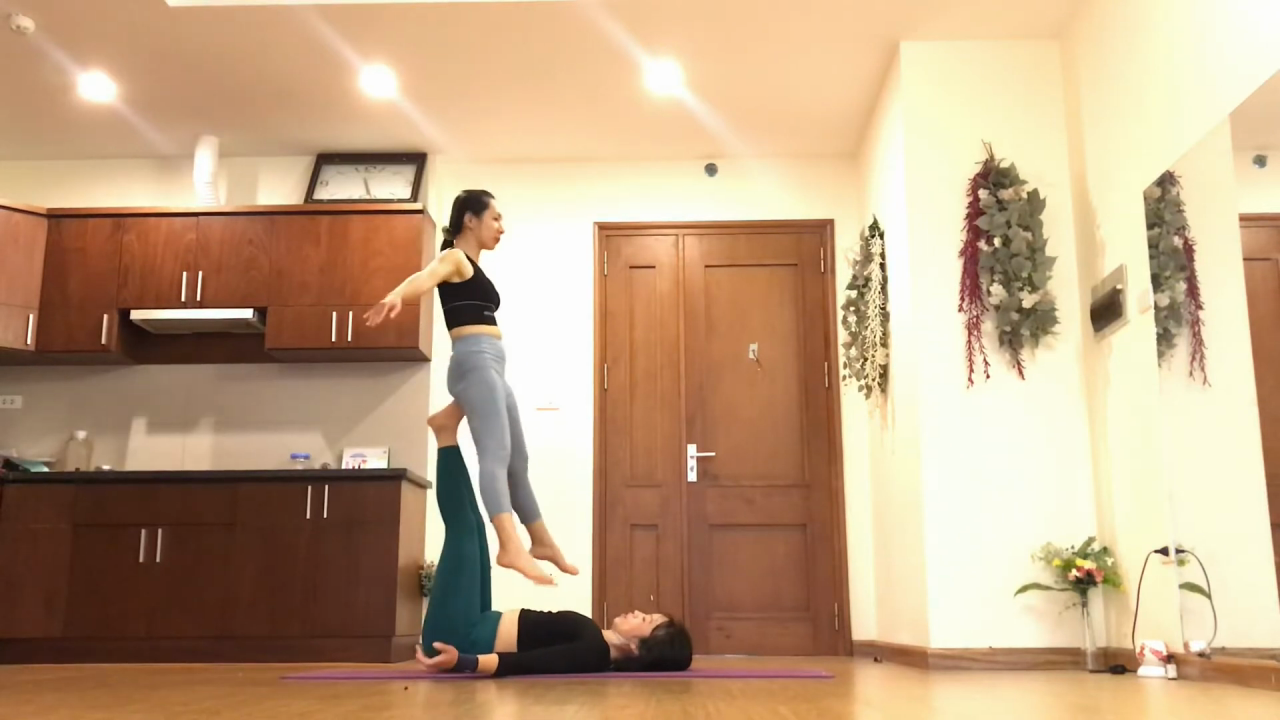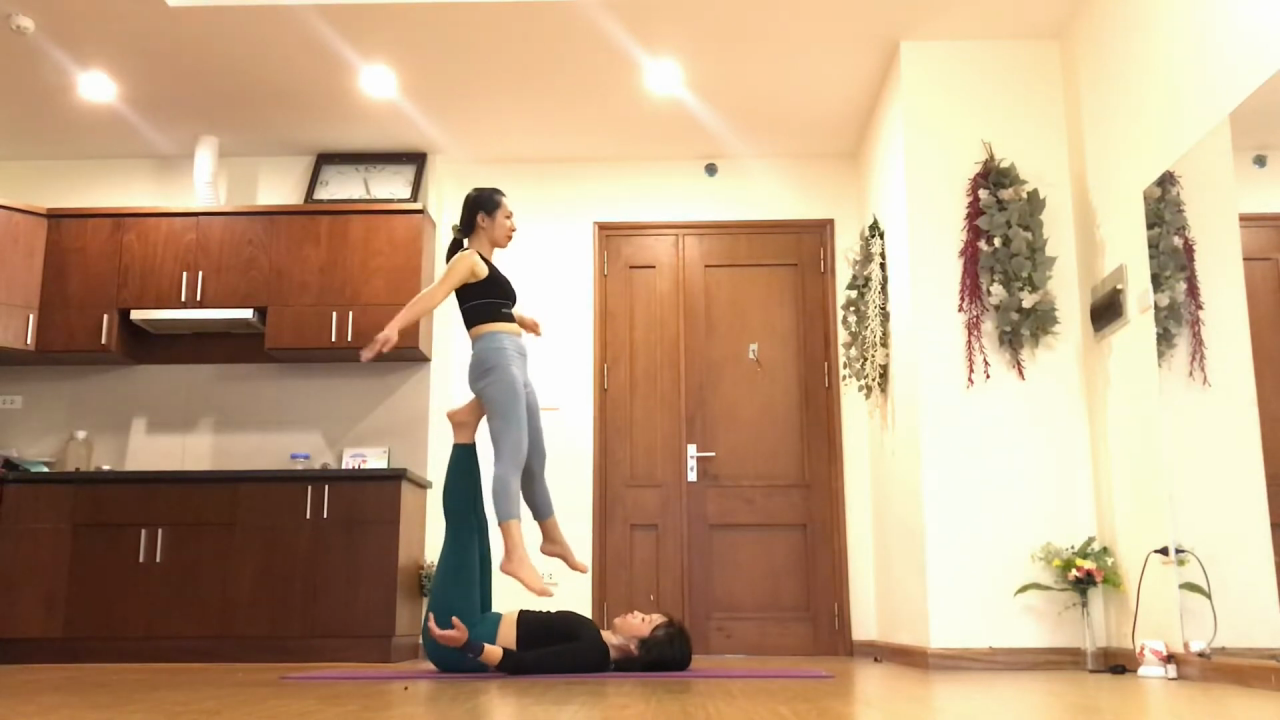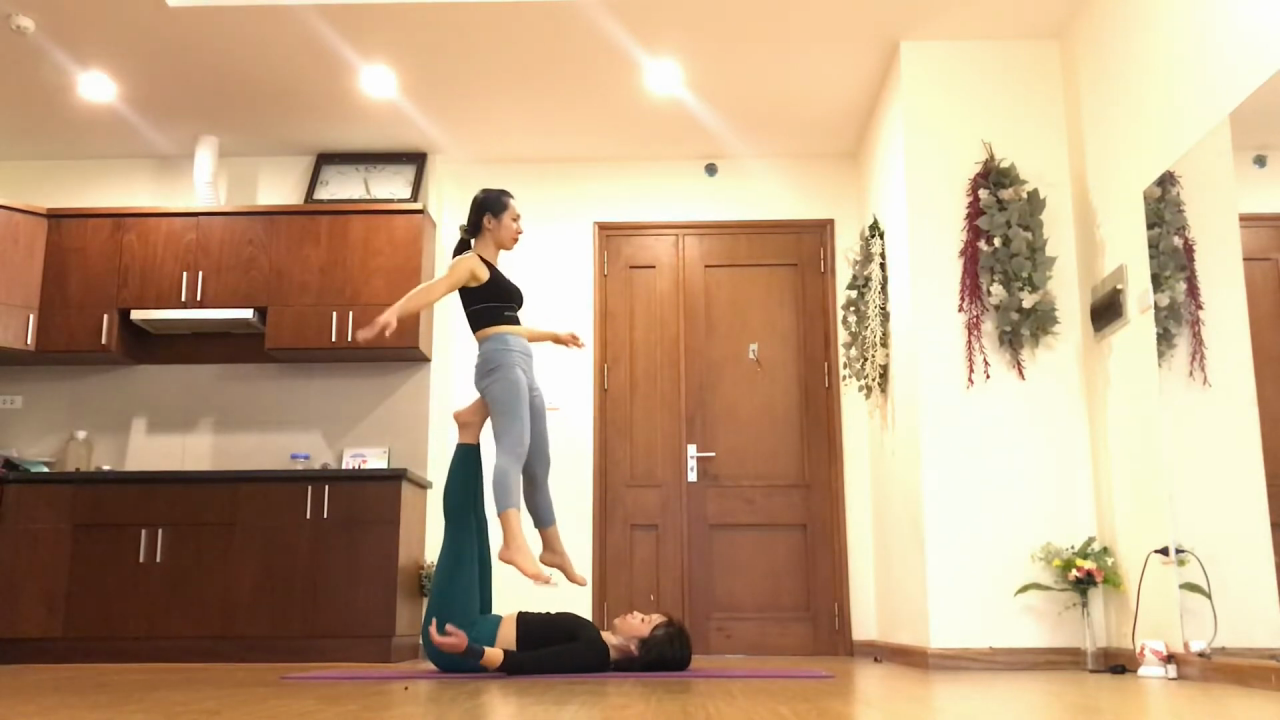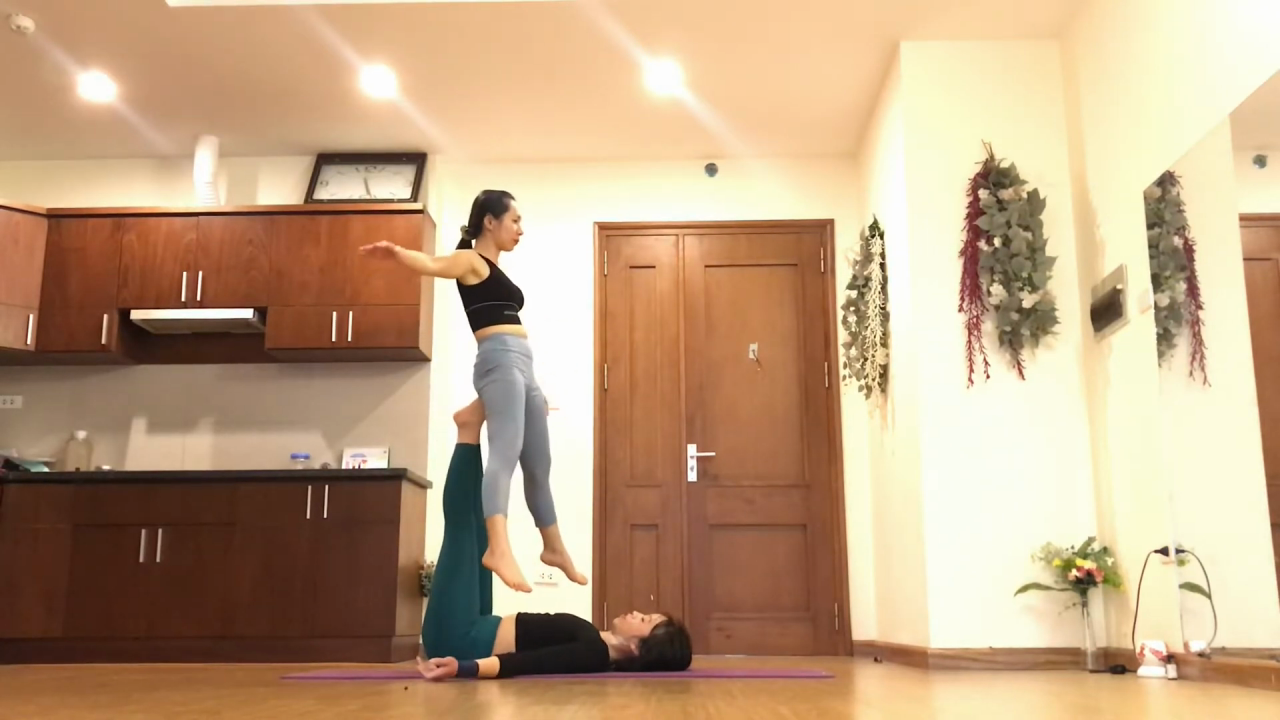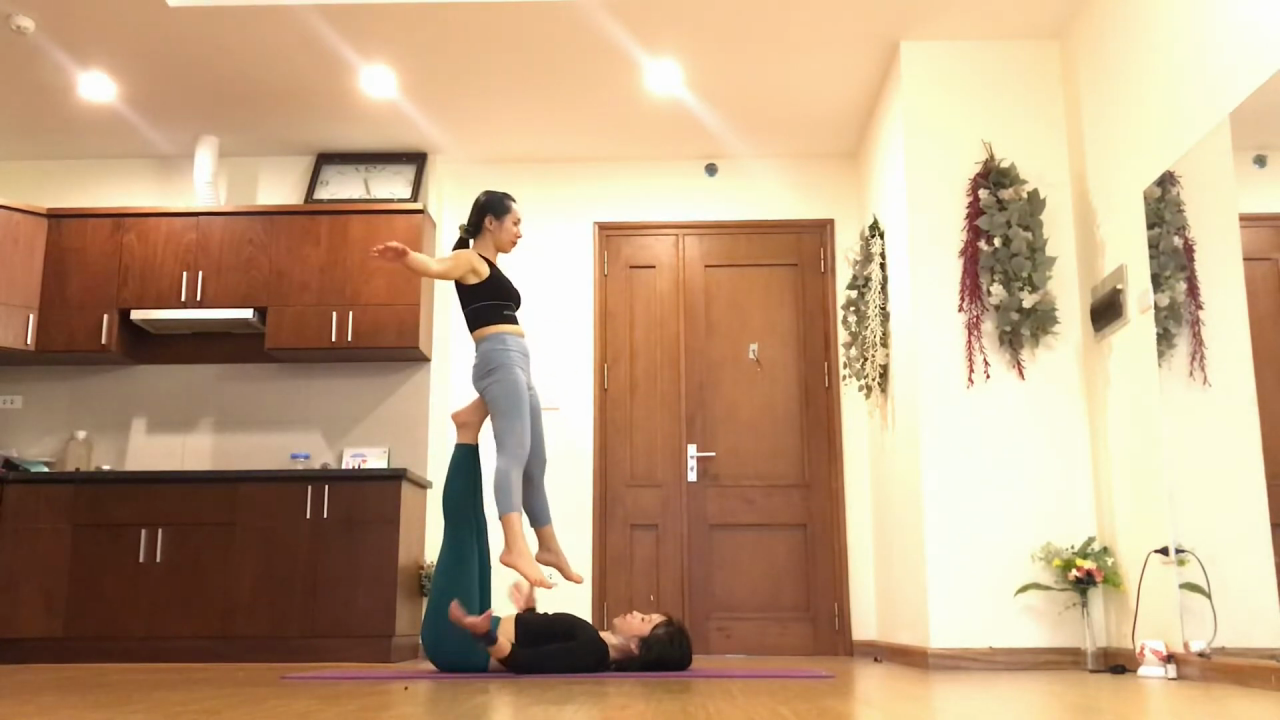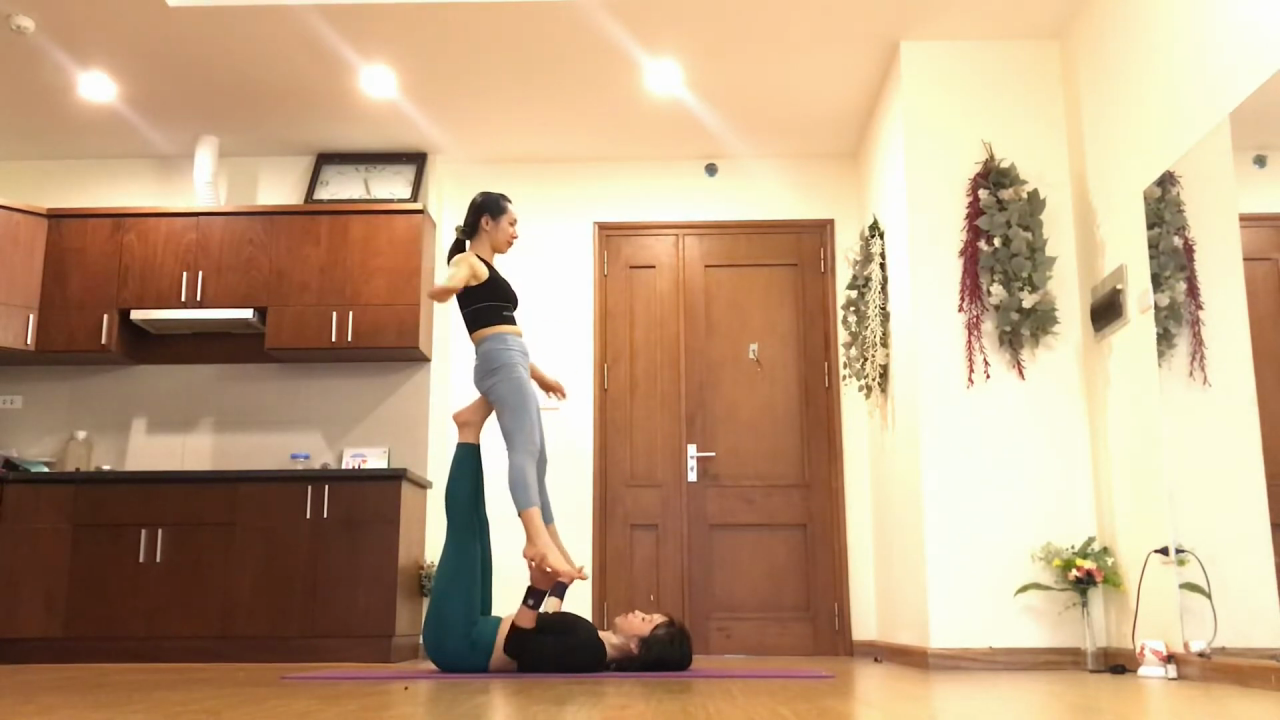
dt=0.5s
person 1, frame 1
left shoulder: (472, 266)
right shoulder: (455, 258)
right elbow: (424, 278)
right wrist: (395, 295)
left hip: (490, 367)
right hip: (475, 362)
left knee: (516, 460)
right knee: (496, 453)
left ankle: (541, 541)
right ankle: (510, 544)
person 1, frame 2
left shoulder: (486, 267)
right shoulder: (468, 259)
right elbow: (431, 295)
left wrist: (519, 319)
right wrist: (394, 327)
left hip: (512, 362)
right hip: (496, 358)
left knee: (534, 460)
right knee: (512, 455)
left ankle: (553, 538)
right ankle: (515, 553)
person 1, frame 3
left shoulder: (493, 271)
right shoulder: (471, 263)
right elbow: (432, 290)
left wrist: (552, 335)
right wrist: (393, 311)
left hip: (520, 365)
right hip: (501, 362)
left knee: (538, 465)
right knee: (514, 449)
left ankle: (553, 547)
right ankle: (514, 542)
person 1, frame 4
left shoulder: (495, 272)
right shoulder: (471, 260)
right elbow: (430, 263)
left wrist: (528, 380)
right wrist: (397, 252)
left hip: (520, 364)
right hip: (500, 362)
left knee: (538, 464)
right knee: (507, 450)
left ankle: (554, 546)
right ankle: (499, 548)
person 1, frame 5
left shoulder: (490, 270)
right shoulder: (470, 260)
right elbow: (433, 267)
left wrist: (487, 396)
right wrist: (405, 257)
left hip: (516, 365)
right hip: (500, 361)
left knee: (534, 462)
right knee: (515, 451)
left ankle: (548, 546)
right ankle: (515, 545)
person 1, frame 6
left shoulder: (488, 271)
right shoulder: (468, 261)
right elbow: (450, 283)
left wrist: (539, 374)
right wrist: (443, 288)
left hip: (511, 365)
right hip: (500, 362)
left knee: (535, 458)
right knee: (525, 448)
left ankle: (551, 543)
right ankle: (538, 539)
person 2, frame 1
left shoulder: (594, 653)
right shoulder: (596, 640)
left elbow: (521, 664)
left wrist: (462, 661)
left hip: (460, 641)
right hip: (472, 638)
left knee: (462, 530)
left ankle: (447, 433)
right ankle: (447, 430)
person 2, frame 2
left shoulder: (594, 654)
right shoulder: (595, 642)
left elbow: (521, 663)
left wrist: (468, 644)
left hip: (454, 642)
right hip: (474, 632)
left knee: (463, 530)
left ankle: (465, 430)
person 2, frame 3
left shoulder: (594, 654)
right shoulder: (595, 643)
left elbow: (521, 663)
left wrist: (468, 650)
left hip: (456, 641)
right hip: (472, 635)
left knee: (461, 531)
left ankle: (469, 430)
person 2, frame 4
left shoulder: (593, 653)
right shoulder: (595, 643)
left elbow: (518, 664)
left wrist: (461, 667)
left hip: (458, 641)
right hip: (471, 637)
left knee: (461, 532)
left ankle: (469, 429)
person 2, frame 5
left shoulder: (592, 653)
right shoulder: (594, 644)
left elbow: (519, 661)
left wrist: (484, 634)
right wrist: (527, 607)
left hip: (456, 644)
right hip: (464, 643)
left knee: (461, 534)
left ankle: (468, 431)
right ankle: (469, 430)
person 2, frame 6
left shoulder: (590, 651)
right shoulder: (593, 643)
left elbow: (516, 646)
left wrist: (537, 589)
right wrist: (559, 584)
left hip: (457, 643)
right hip: (468, 641)
left knee: (464, 533)
left ankle: (469, 431)
right ankle: (471, 430)
